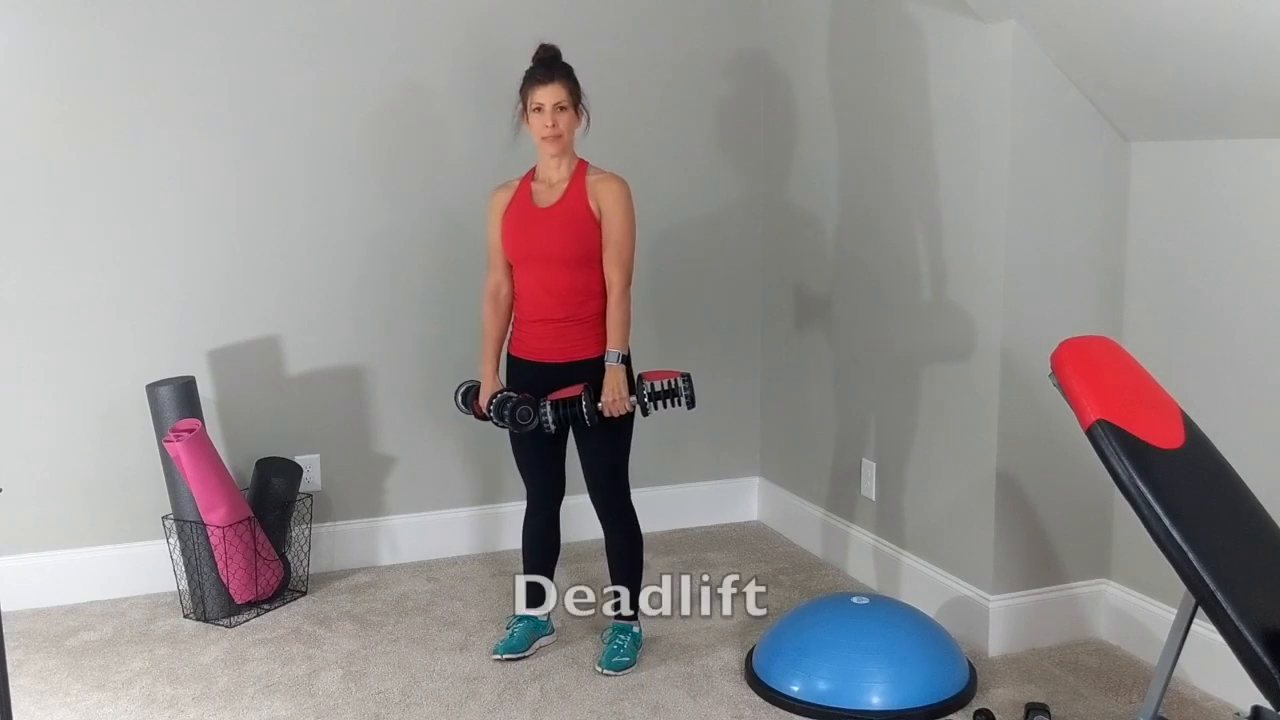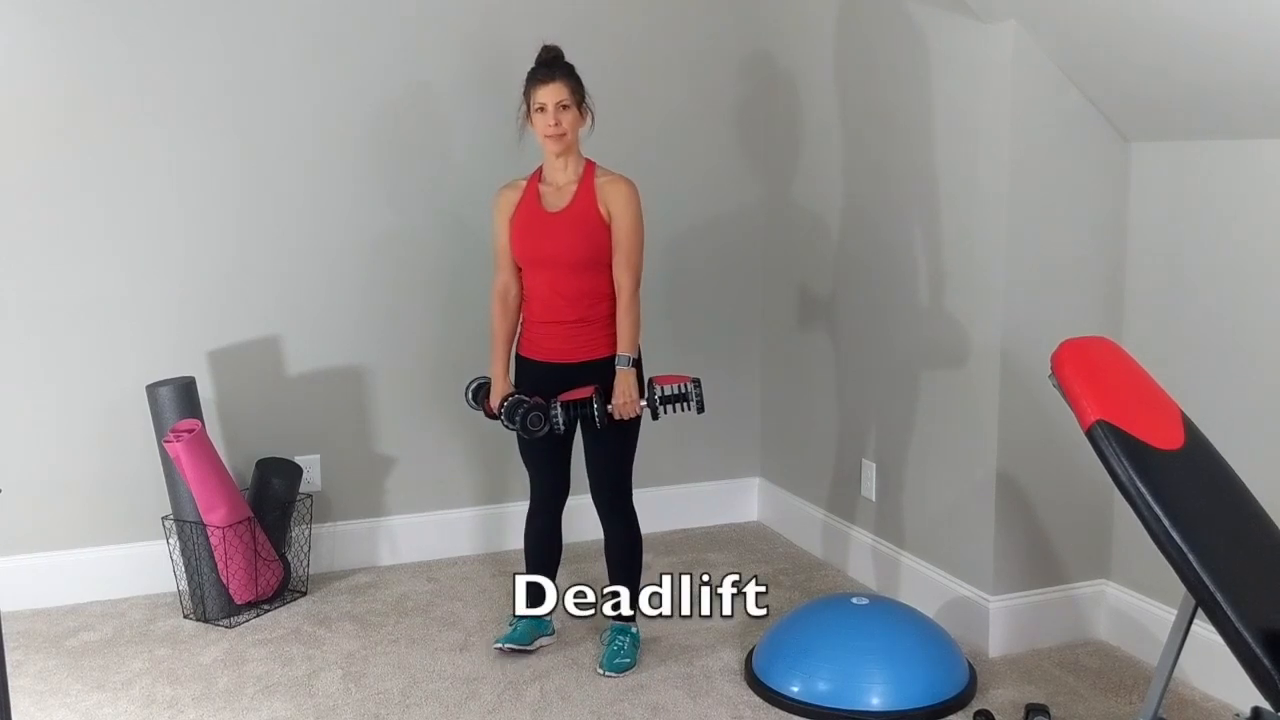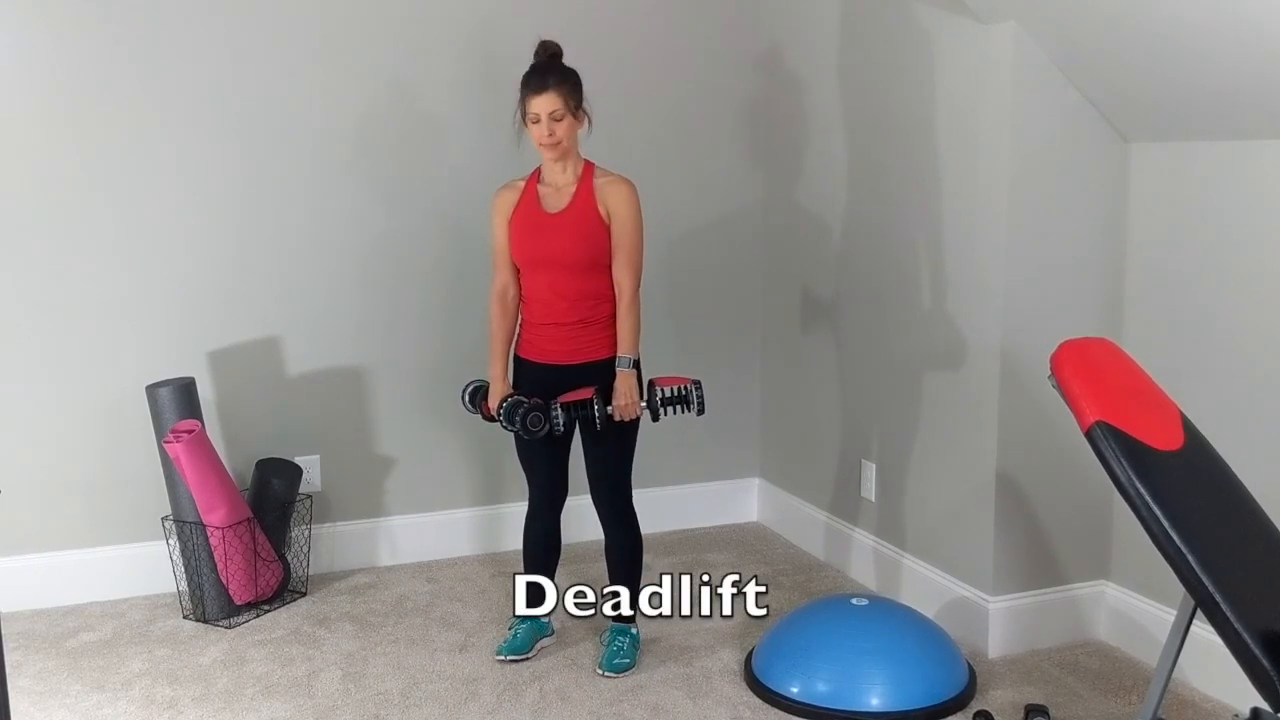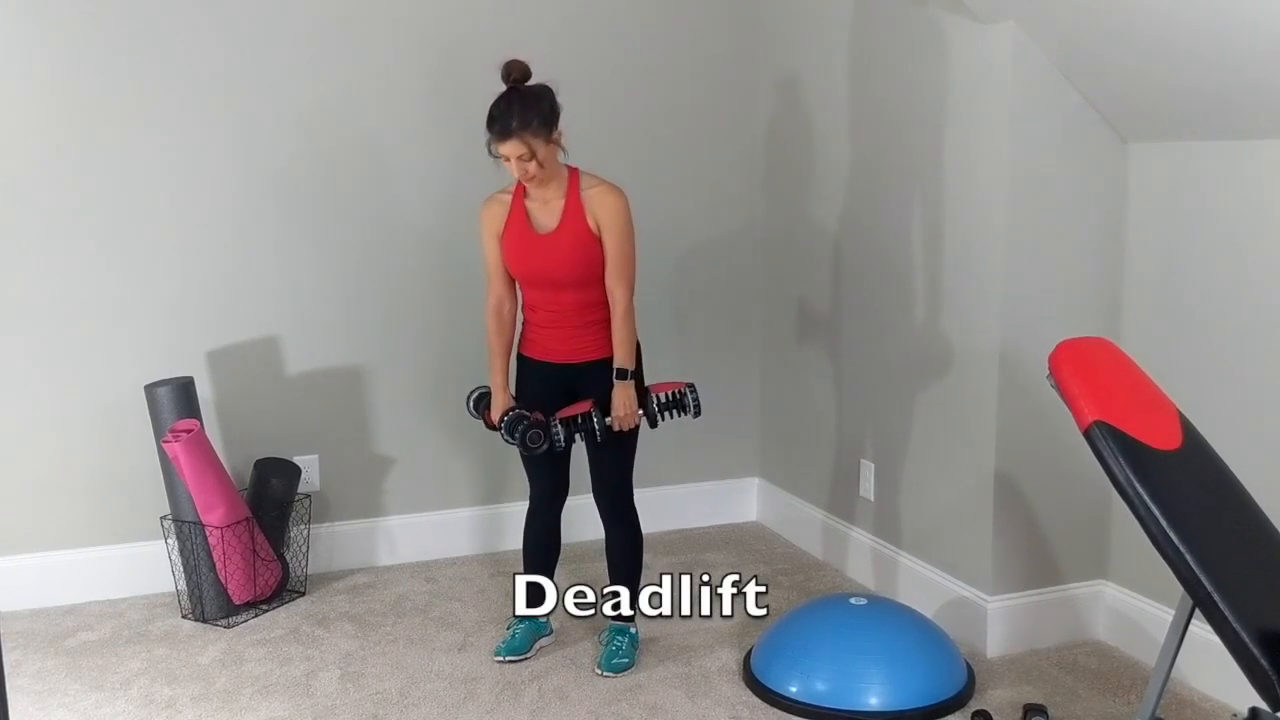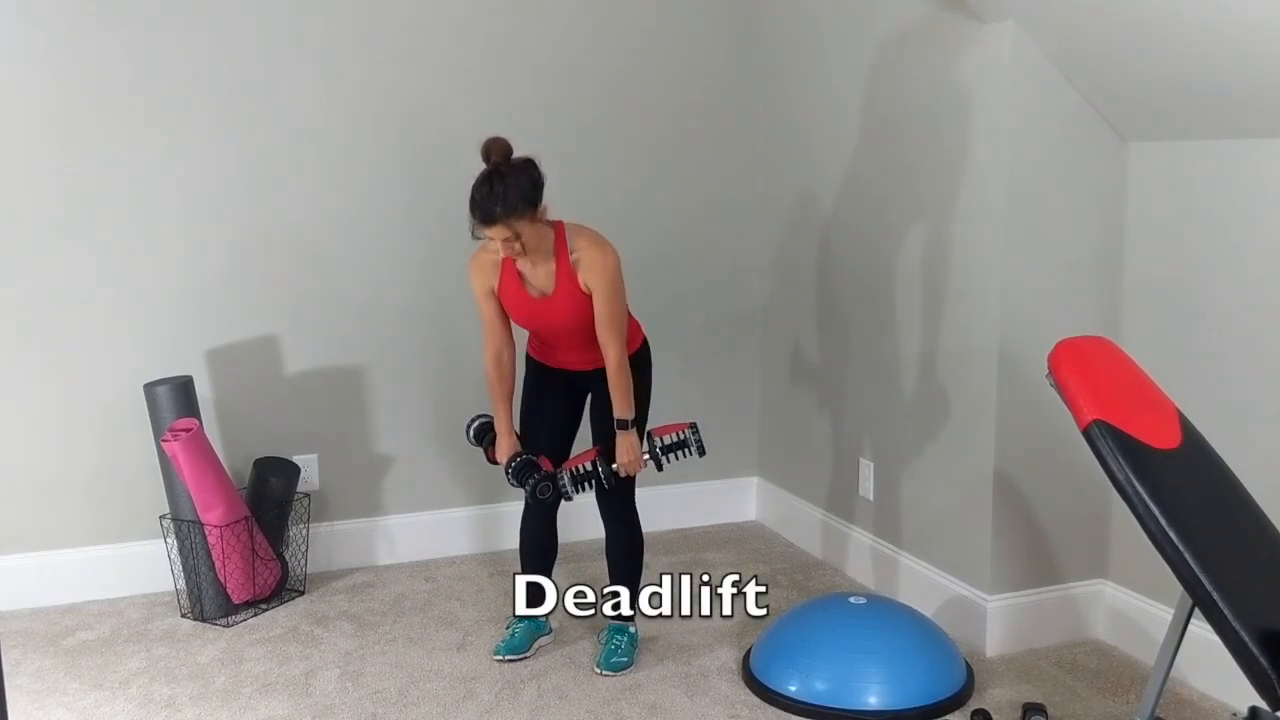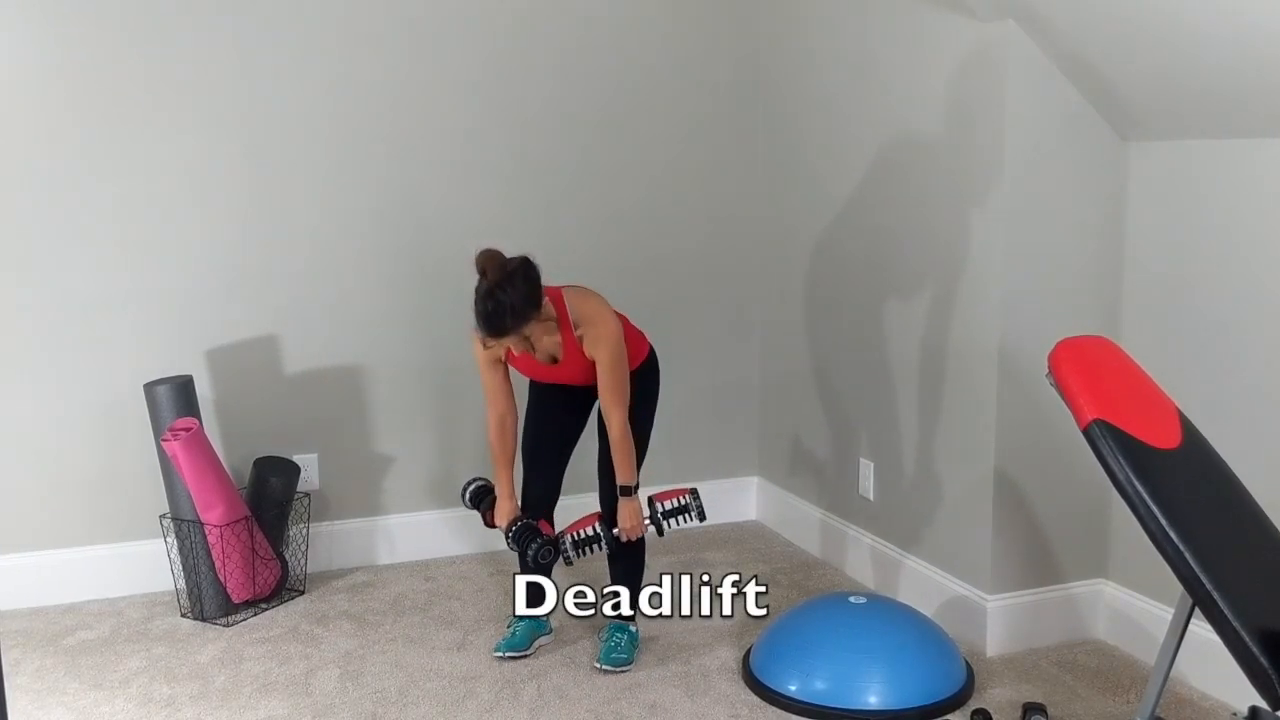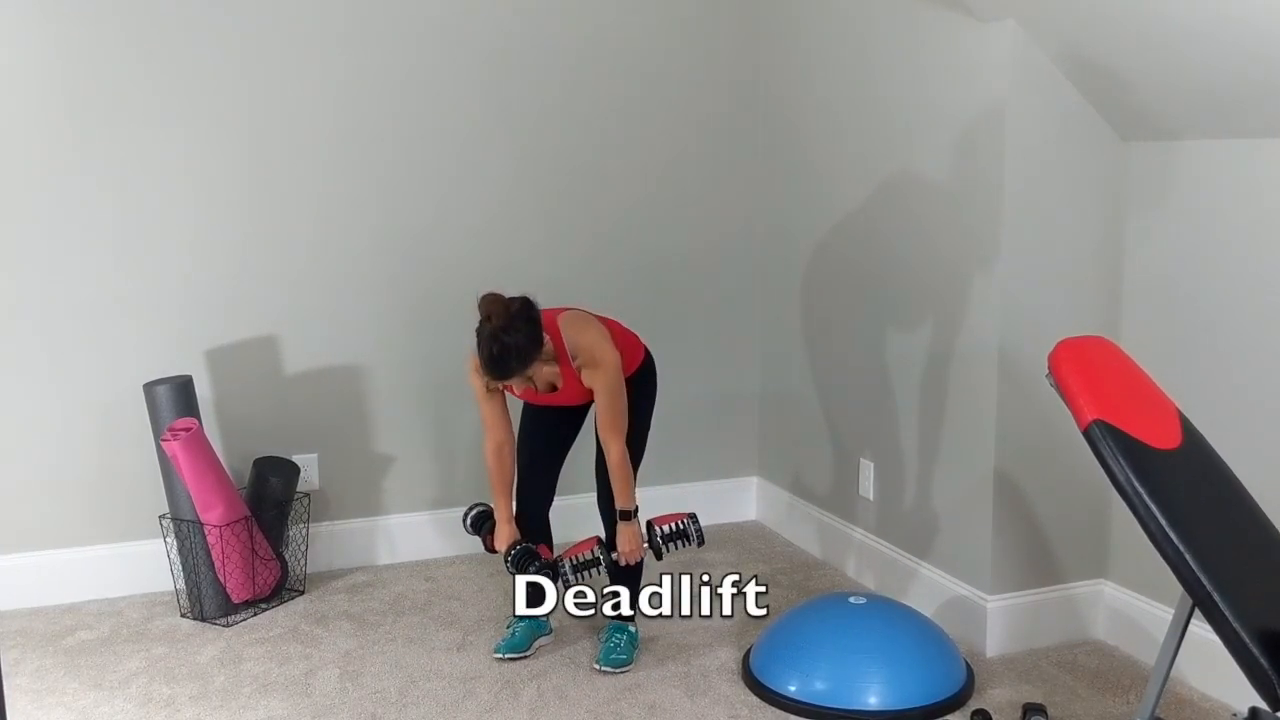
dt=0.7s
person 1, frame 1
left shoulder: (606, 189)
right shoulder: (505, 198)
left elbow: (617, 286)
right elbow: (498, 289)
left wrist: (616, 367)
right wrist: (488, 372)
left hip: (593, 367)
right hip: (528, 369)
left knee: (610, 496)
right knee: (540, 496)
left ankle: (626, 622)
right ankle: (535, 614)
person 1, frame 2
left shoulder: (614, 191)
right shoulder: (511, 199)
left elbow: (626, 289)
right elbow: (506, 289)
left wrist: (626, 369)
right wrist: (499, 373)
left hip: (603, 366)
right hip: (538, 369)
left knee: (612, 498)
right knee: (544, 495)
left ankle: (624, 625)
right ankle: (535, 614)
person 1, frame 3
left shoulder: (615, 193)
right shoulder: (509, 200)
left elbow: (627, 290)
right elbow: (505, 292)
left wrist: (627, 370)
right wrist: (497, 375)
left hip: (601, 369)
right hip: (536, 371)
left knee: (612, 500)
right knee: (543, 498)
left ankle: (623, 625)
right ankle: (535, 616)
person 1, frame 4
left shoulder: (603, 200)
right shoulder: (496, 211)
left elbow: (620, 298)
right elbow: (500, 302)
left wrist: (624, 381)
right wrist: (499, 385)
left hip: (604, 366)
right hip: (539, 369)
left knee: (613, 498)
right knee: (544, 496)
left ankle: (622, 625)
right ankle: (534, 616)
person 1, frame 5
left shoulder: (592, 254)
right shoulder: (485, 266)
left elbow: (613, 351)
right elbow: (498, 352)
left wrist: (625, 428)
right wrist: (503, 429)
left hip: (616, 366)
right hip: (549, 370)
left knee: (614, 497)
right knee: (539, 494)
left ankle: (622, 624)
right ankle: (533, 617)
person 1, frame 6
left shoulder: (594, 321)
right shoulder: (491, 335)
left elbow: (615, 419)
right elbow: (501, 416)
left wrist: (629, 495)
right wrist: (504, 495)
left hip: (630, 376)
right hip: (555, 386)
left knee: (614, 507)
right knee: (535, 497)
left ankle: (623, 622)
right ankle: (532, 616)
person 1, frame 7
left shoulder: (593, 349)
right shoulder: (486, 364)
left elbow: (614, 444)
right elbow: (498, 442)
left wrist: (628, 520)
right wrist: (503, 519)
left hip: (629, 375)
right hip: (553, 393)
left knee: (611, 502)
right knee: (530, 497)
left ankle: (622, 623)
right ankle: (533, 616)
